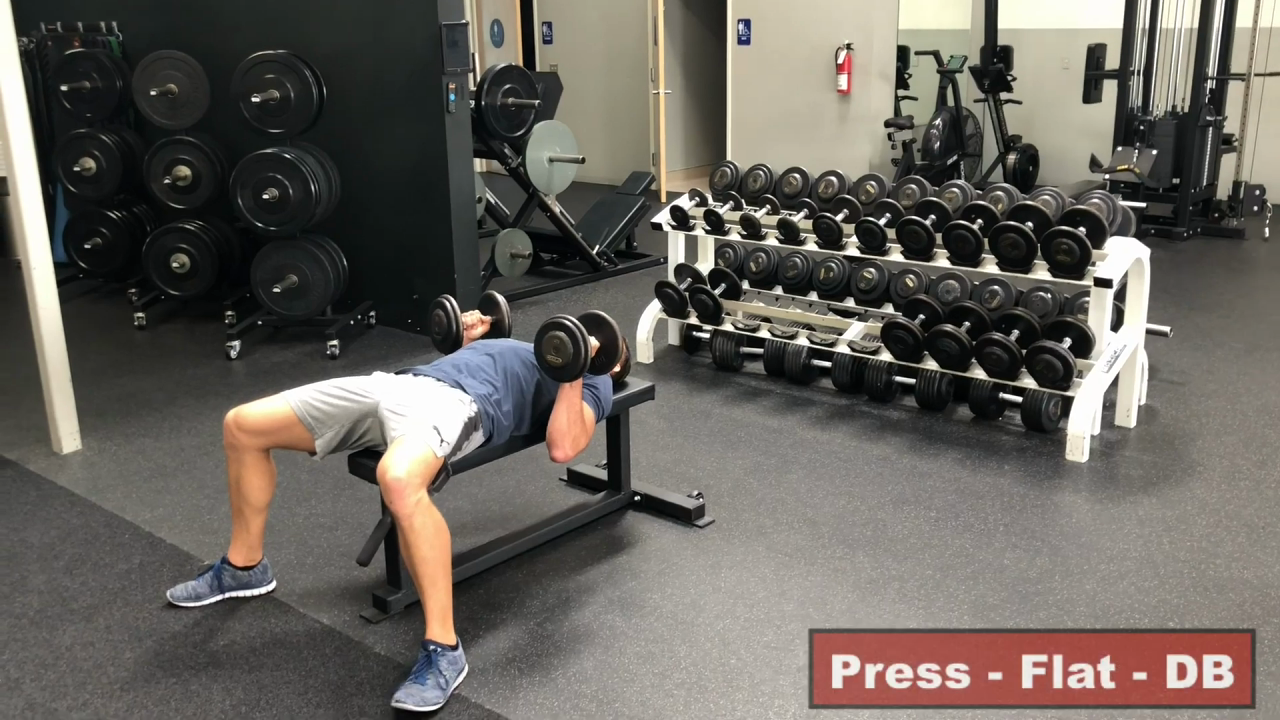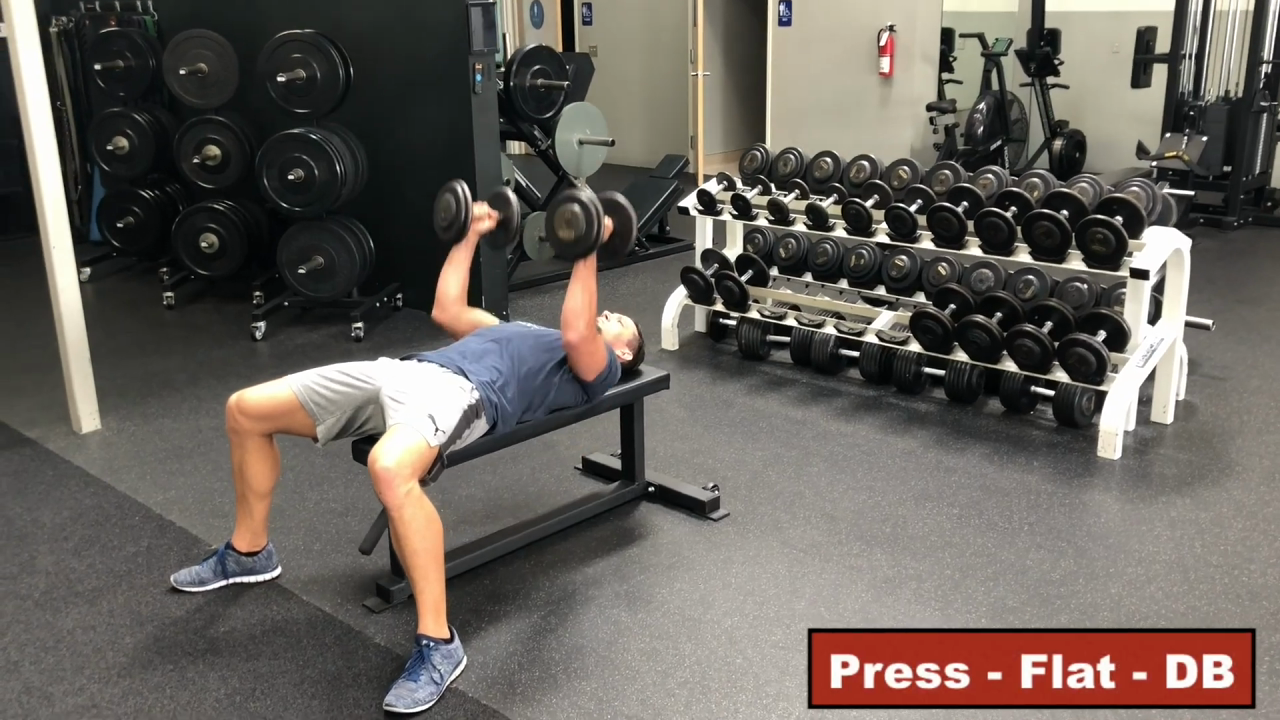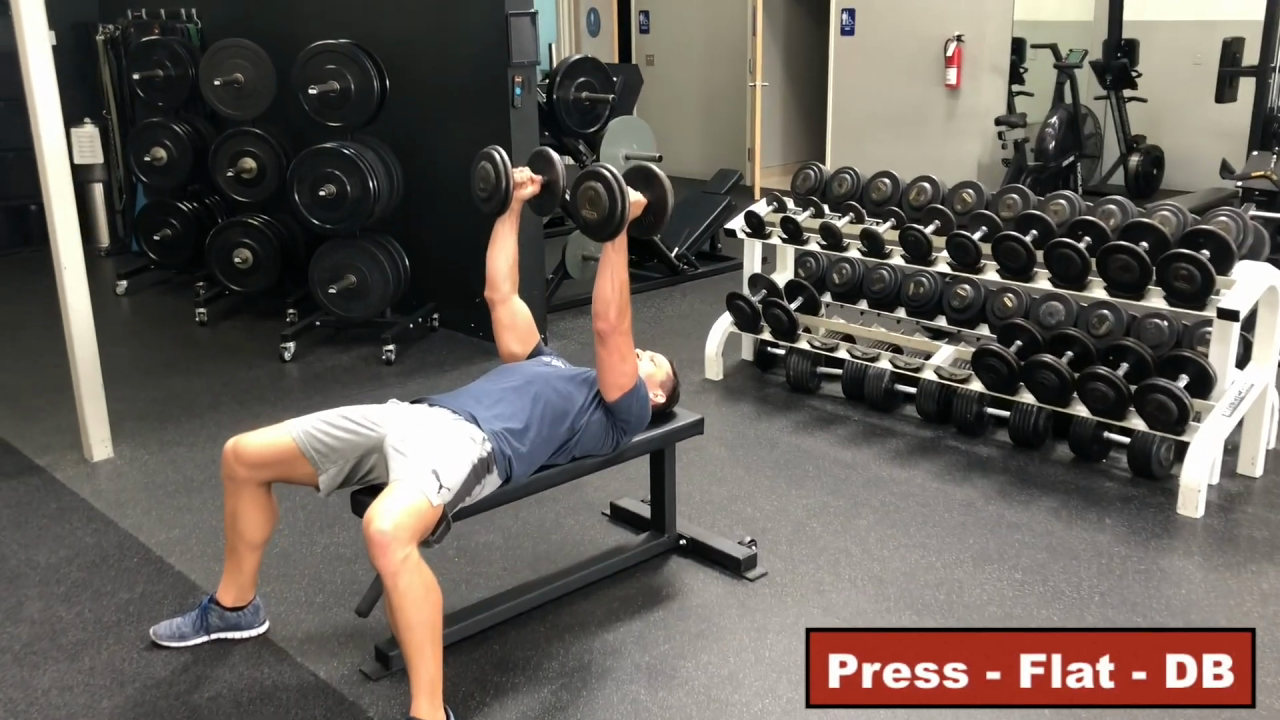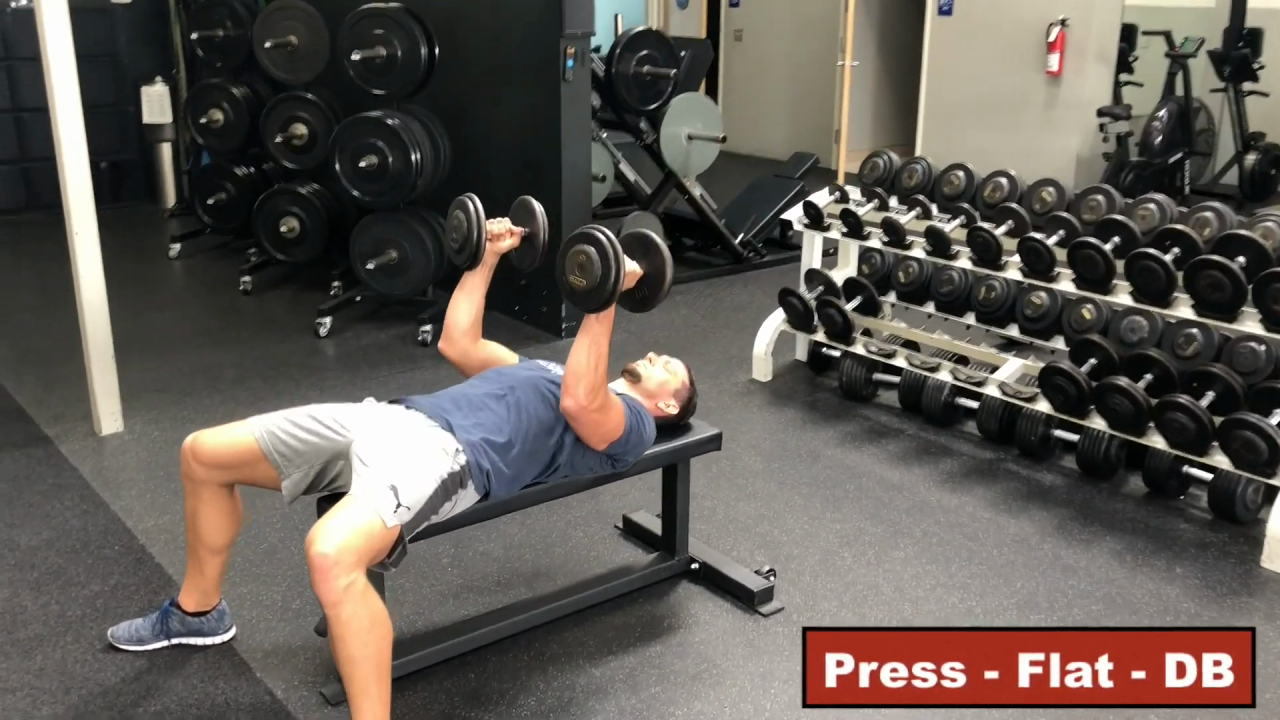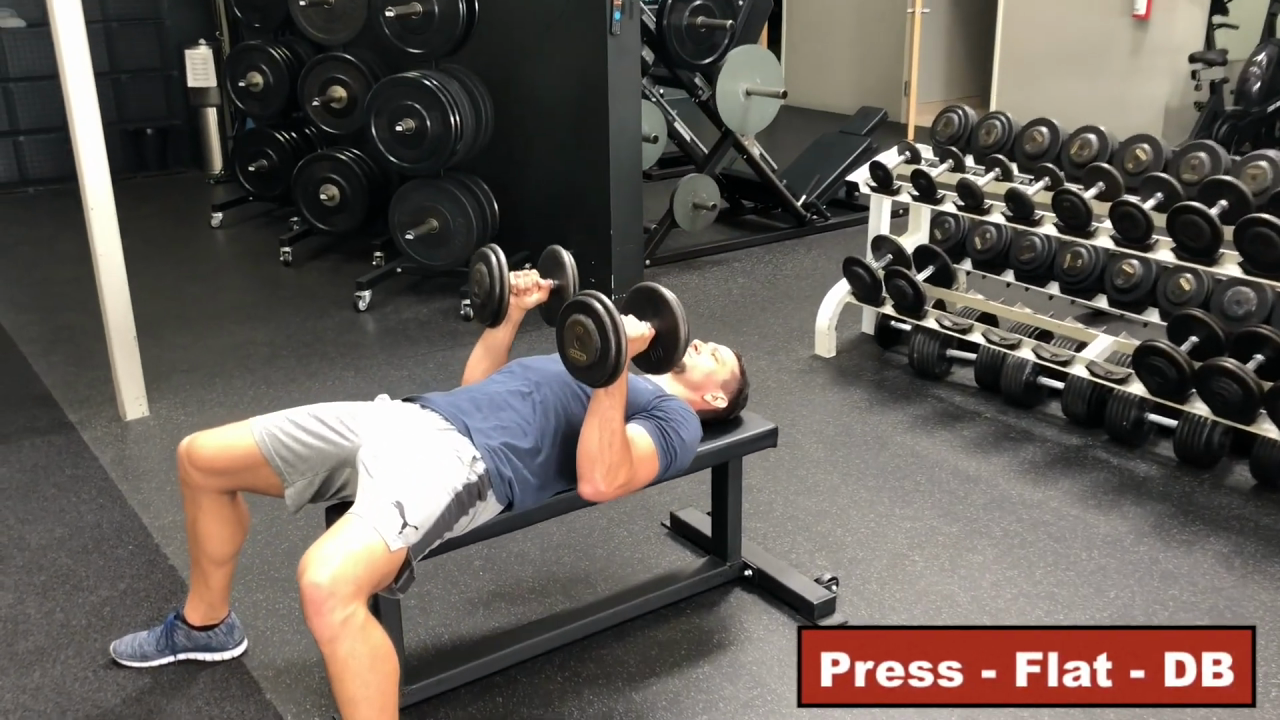
dt=1s
person 1, frame 1
left shoulder: (593, 382)
right shoulder: (537, 353)
left elbow: (562, 448)
right wrist: (465, 338)
left hip: (456, 402)
right hip: (396, 384)
left knee: (400, 480)
right knee: (242, 426)
left ankle: (443, 650)
right ankle: (244, 567)
person 1, frame 2
left shoulder: (596, 368)
right shoulder: (524, 328)
left elbow: (577, 334)
right elbow: (447, 311)
right wrist: (470, 235)
left hip: (462, 393)
right hip: (406, 369)
left knee: (390, 469)
right knee: (246, 410)
left ankle: (438, 643)
right ankle: (249, 551)
person 1, frame 3
left shoulder: (624, 412)
right shoulder: (552, 365)
left elbow: (609, 328)
right elbow: (500, 295)
left wrist: (616, 232)
right wrist: (513, 207)
left hip: (472, 442)
right hip: (411, 415)
left knee: (388, 533)
right knee: (242, 457)
right ankle: (235, 606)
person 1, frame 4
left shoulder: (632, 427)
right shoulder: (552, 371)
left elbow: (579, 406)
right elbow: (457, 343)
left wrist: (606, 302)
right wrist: (488, 258)
left hip: (447, 453)
right hip: (389, 417)
left knee: (333, 556)
right knee: (202, 454)
right ankle: (199, 610)
person 1, frame 5
left shoulder: (675, 421)
left elbow: (598, 480)
left wrist: (616, 365)
right wrist: (512, 312)
left hip: (462, 460)
right hip: (404, 416)
left knee: (328, 585)
right knee: (200, 457)
right ankle: (206, 623)
